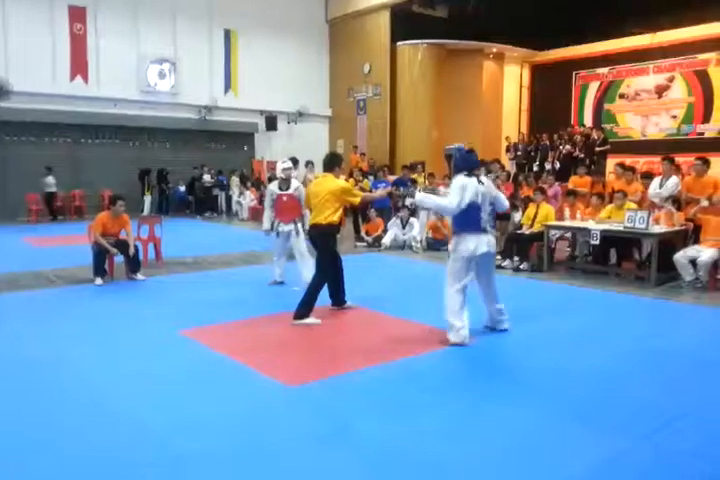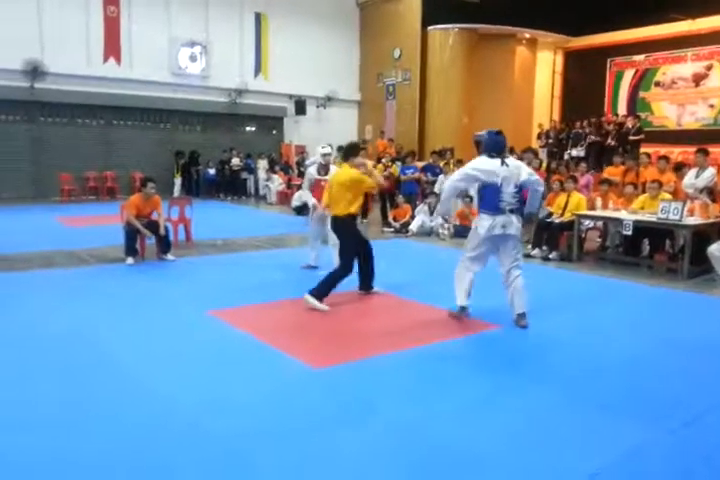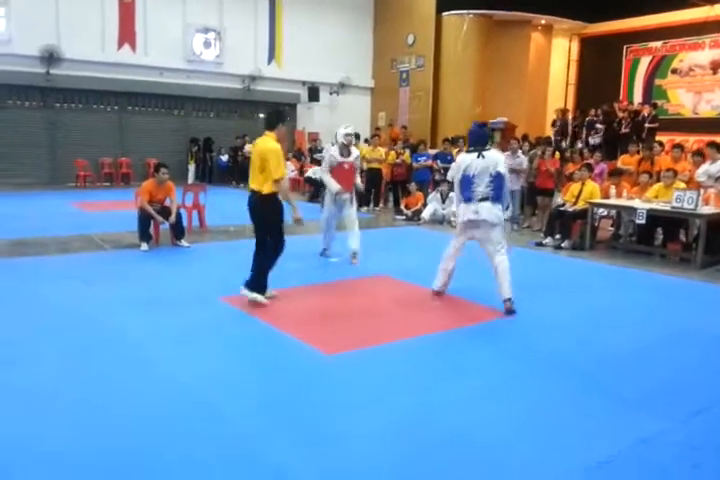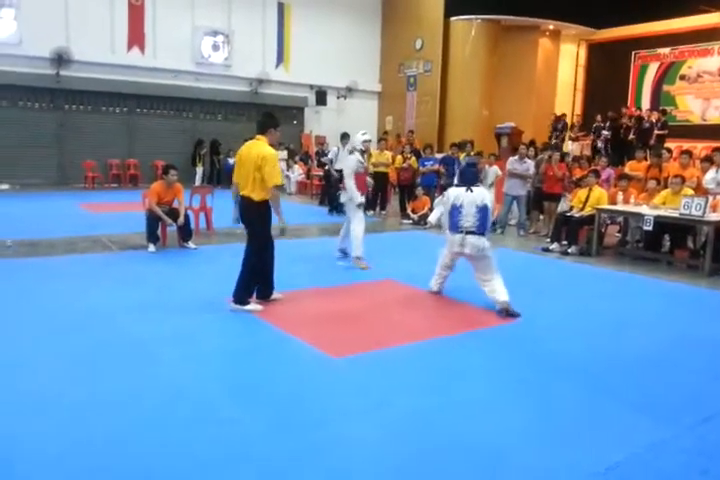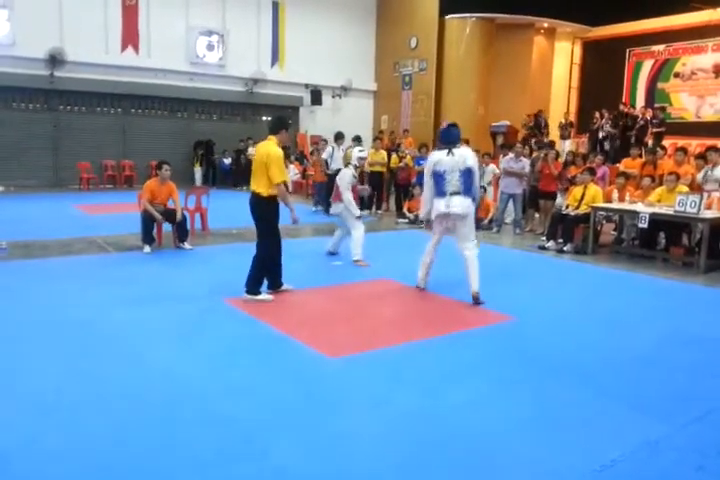
dt=1s
person 1, frame 1
left shoulder: (461, 182)
right shoulder: (486, 183)
left elbow: (451, 206)
right elbow: (503, 206)
left wrist: (421, 198)
left hip: (467, 242)
right hip: (487, 241)
left knee: (454, 288)
right knee: (487, 285)
left ankle: (458, 334)
right ankle: (499, 321)
person 1, frame 2
left shoulder: (481, 164)
right shoulder: (517, 165)
left elbow: (454, 182)
right elbow: (538, 184)
left wrist: (443, 208)
right wrist: (531, 210)
left hip: (487, 223)
right hip: (511, 224)
left knee: (468, 263)
right knee: (513, 269)
left ankle: (462, 307)
right ankle: (520, 314)
person 1, frame 3
left shoulder: (461, 160)
right shoulder: (498, 157)
left elbow: (458, 189)
right elbow: (504, 188)
right wrist: (502, 208)
left hip: (468, 211)
right hip: (491, 211)
left knee: (454, 249)
right knee: (499, 255)
left ankle: (439, 286)
right ankle: (507, 300)
person 1, frame 4
left shoulder: (450, 193)
right shoulder: (486, 194)
left elbow: (445, 219)
right elbow: (488, 221)
left hip: (455, 240)
right hip: (477, 241)
left knee: (446, 262)
right knee: (490, 276)
left ankle: (435, 286)
right ankle: (504, 302)
person 1, frame 5
left shoulder: (434, 157)
right shoulder: (468, 154)
left elbow: (428, 189)
right elbow: (475, 184)
left wrist: (424, 214)
right wrist: (472, 204)
left hip: (440, 205)
right hip: (462, 205)
left knee: (432, 245)
right knee: (468, 248)
left ankle: (421, 282)
right ankle: (474, 291)
person 2, frame 1
left shoulder: (313, 184)
right shoulder: (340, 185)
left elbow: (309, 205)
right elbow: (362, 197)
right wrist: (378, 195)
left hip: (315, 229)
right hip: (326, 231)
left knee: (335, 264)
right knee: (322, 273)
left ankle: (338, 301)
right ankle: (301, 314)
person 2, frame 2
left shoulder: (335, 175)
right shoulder: (354, 175)
left elbow: (325, 202)
right elbow: (379, 184)
right wrist: (368, 168)
left hip: (338, 221)
right hip: (346, 222)
left knee: (365, 249)
right knee: (346, 265)
left ankle: (366, 286)
right ankle: (315, 294)
person 2, frame 3
left shoulder: (258, 143)
right shoulder: (274, 147)
right elbow: (280, 181)
right wrist: (294, 209)
left hip: (255, 198)
right hip: (267, 201)
left knee: (263, 245)
right knee: (276, 245)
left ankle: (257, 288)
right ankle: (252, 286)
person 2, frame 4
left shoulder: (244, 148)
right shoulder: (268, 152)
left elbow: (236, 183)
right elbow: (272, 189)
left wrist: (238, 208)
right wrist: (281, 218)
left hip: (246, 204)
right hip: (258, 206)
left knee: (265, 248)
right knee: (255, 252)
left ankle: (265, 292)
right ankle: (240, 299)
person 2, frame 5
left shoulder: (262, 146)
right shoulder: (275, 151)
right elbow: (279, 186)
right wrist: (292, 210)
left hip: (258, 198)
right hip: (265, 201)
left knee: (273, 244)
right knee: (266, 246)
left ankle: (275, 284)
right ankle: (252, 290)
person 3, frame 1
left shoulder: (297, 186)
right shoulder: (272, 188)
left elbow: (305, 205)
right elbow: (268, 207)
left wrist: (308, 224)
right wrist: (267, 225)
left hip: (295, 224)
right hip: (280, 225)
left knee: (302, 252)
right knee: (278, 253)
left ankle: (309, 280)
right ankle: (278, 278)
person 3, frame 2
left shoulder: (335, 171)
right shoulder: (311, 171)
right elbow: (305, 189)
right wrist: (312, 201)
right hip: (316, 210)
left knee: (335, 238)
right knee: (314, 237)
right ankle: (312, 262)
person 3, frame 3
left shoulder: (356, 154)
right shoulder: (332, 153)
right elbow: (324, 172)
left wrist: (358, 182)
right wrist: (334, 187)
left hip: (349, 194)
right hip: (334, 194)
left knee: (352, 222)
right knee: (328, 221)
left ankle: (354, 252)
right ankle: (326, 247)
person 3, frame 4
left shoulder: (362, 157)
right shoulder: (352, 158)
right elbow: (349, 181)
left wrist: (368, 181)
right wrist: (358, 199)
left hip: (357, 195)
right hip: (352, 196)
left knee: (350, 222)
right knee: (358, 224)
left ankle: (342, 248)
right ankle: (357, 257)
person 3, frame 5
left shoulder: (353, 172)
right shoulder: (347, 173)
right elbow: (346, 195)
left wrist: (362, 190)
right wrist: (357, 212)
left hip: (344, 205)
right hip: (343, 205)
left knee: (344, 228)
right knee: (358, 229)
left ankle: (332, 249)
right ankle: (357, 258)
